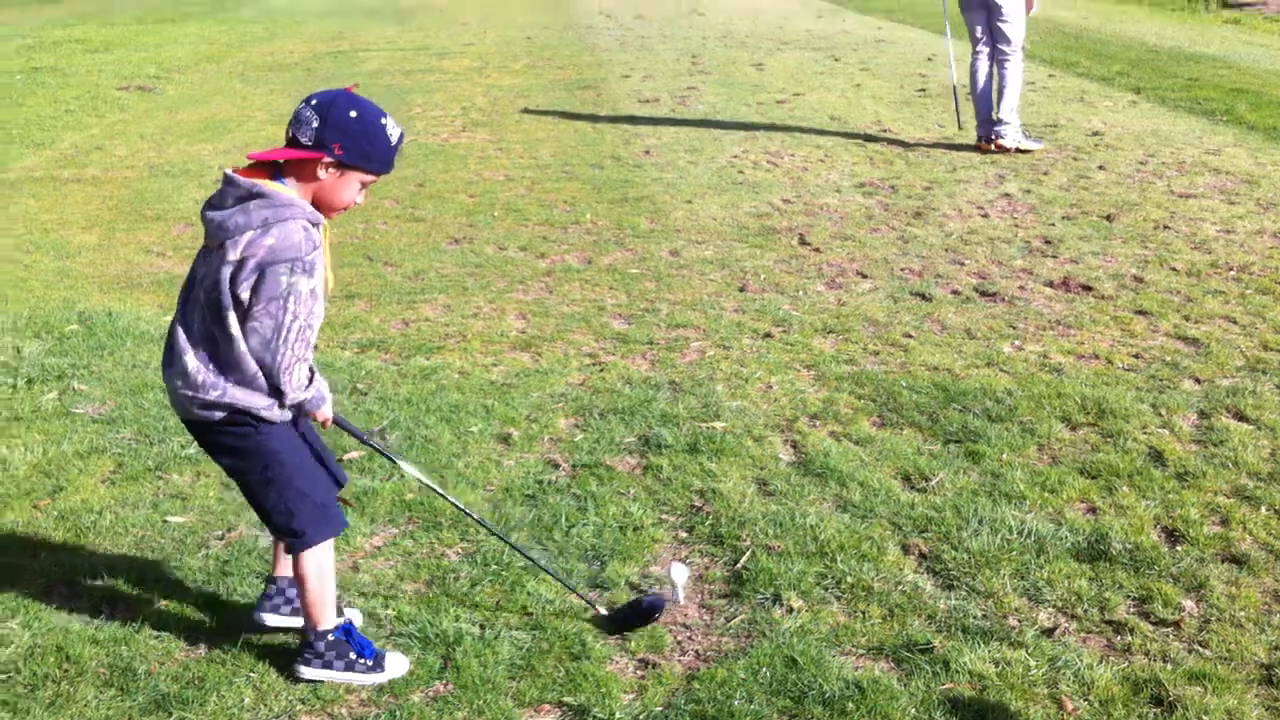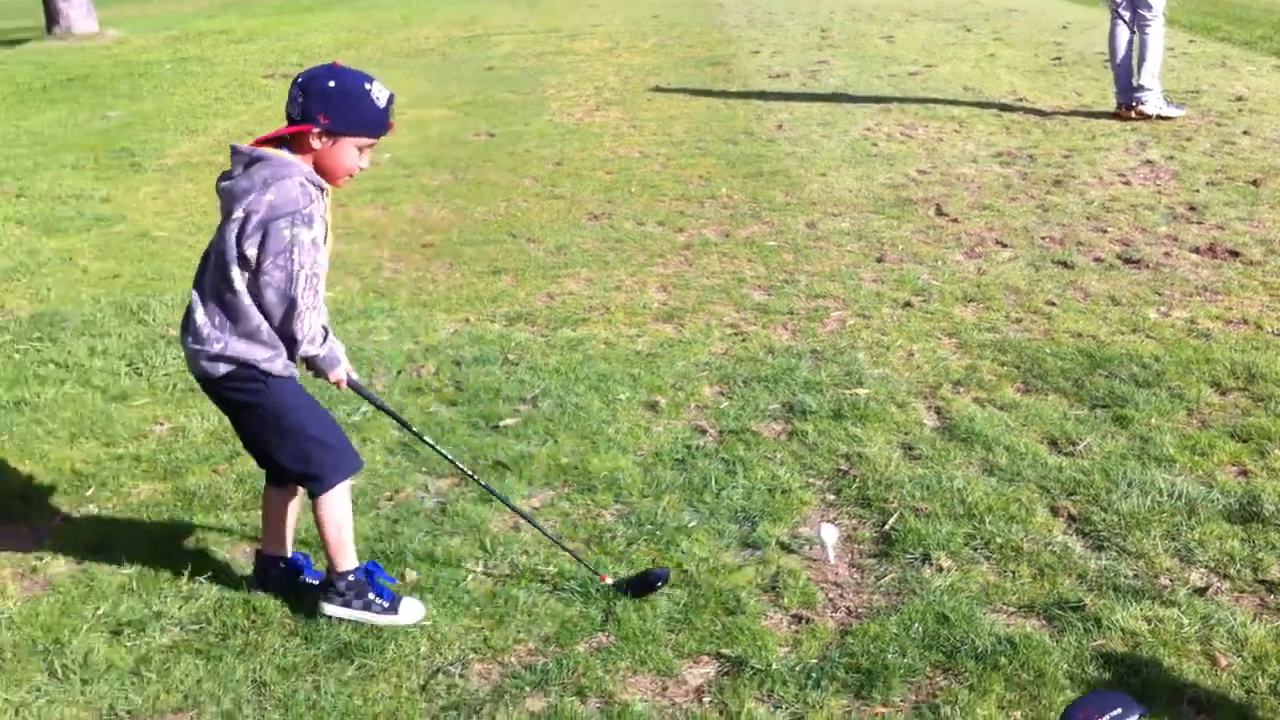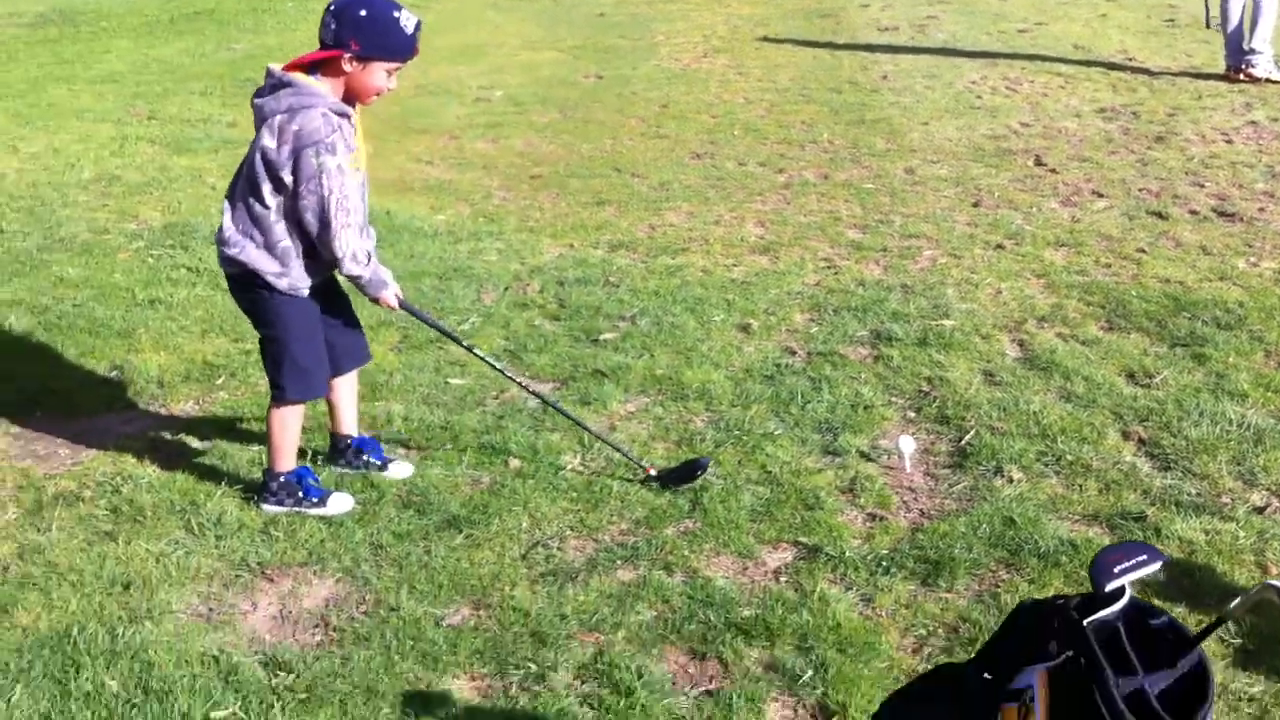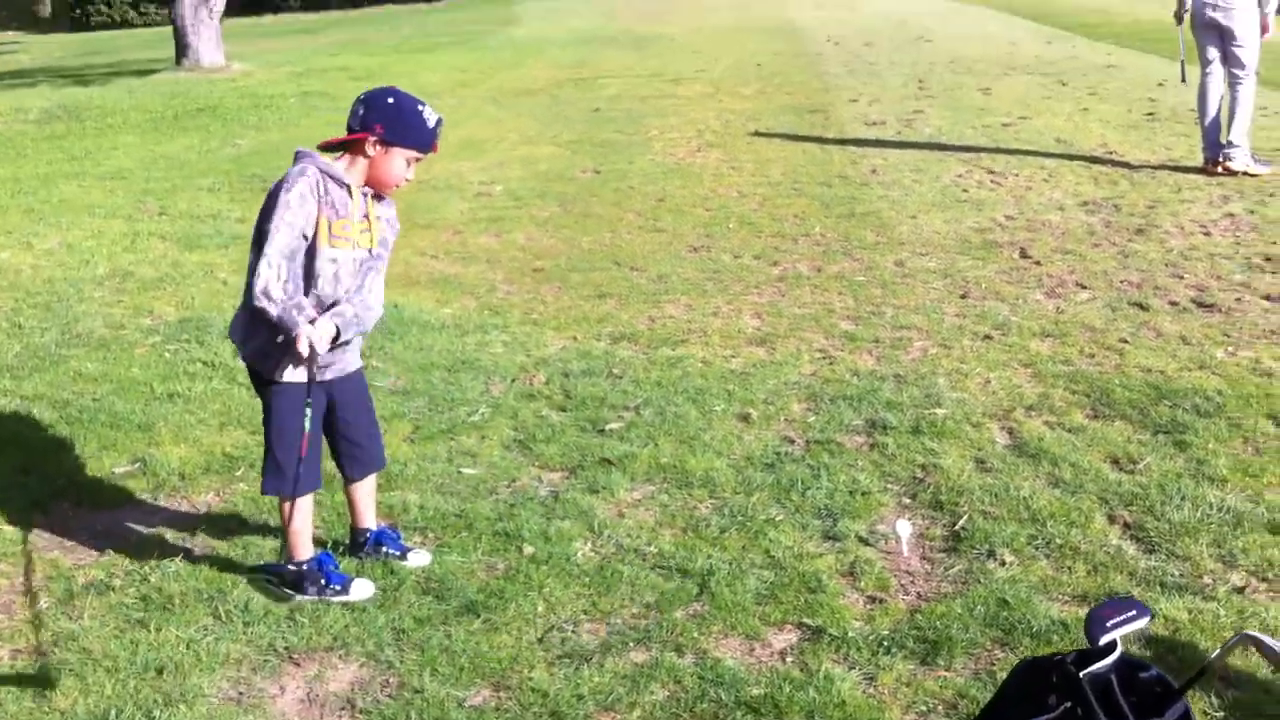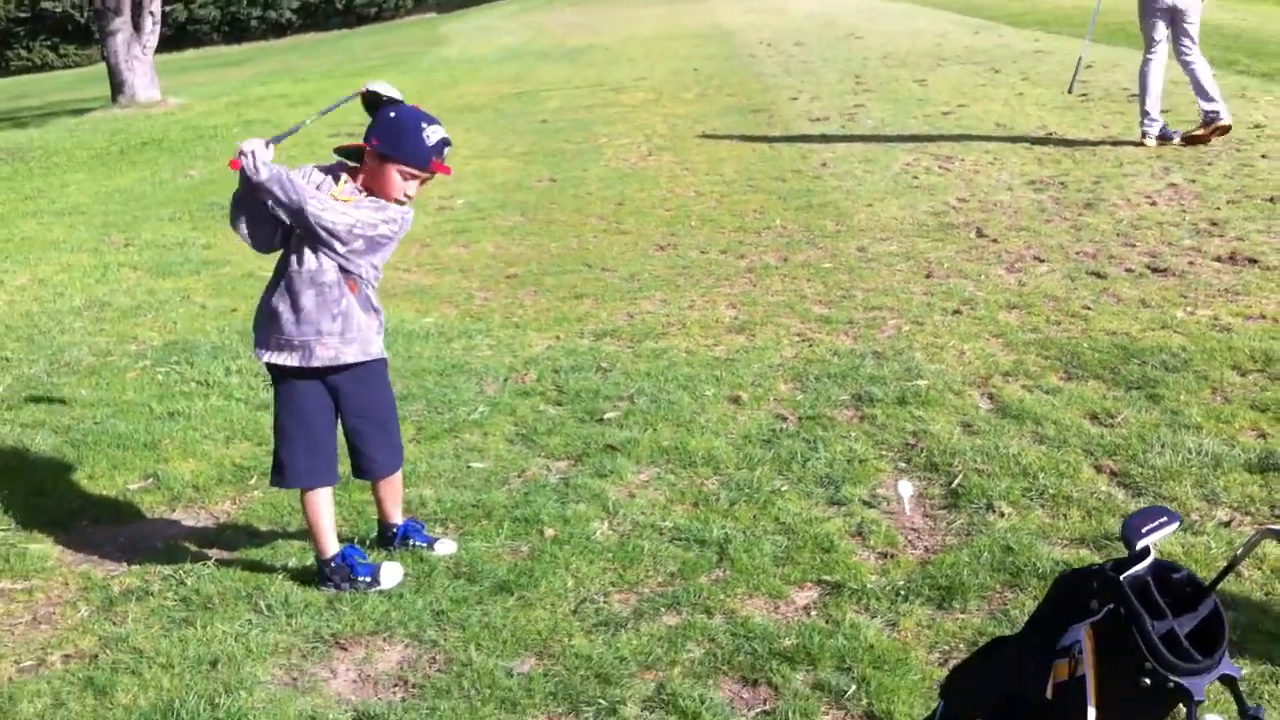
dt=0.5s
person 1, frame 1
left shoulder: (252, 204)
right shoulder: (291, 245)
right elbow: (279, 356)
left wrist: (302, 393)
right wrist: (313, 396)
left hip: (212, 380)
right hip: (233, 400)
left knee: (317, 475)
right knee: (314, 515)
left ankle: (283, 592)
right ankle: (326, 644)
person 1, frame 2
left shoulder: (272, 179)
right shoulder: (296, 202)
right elbow: (294, 304)
left wrist: (319, 349)
right wrist: (328, 356)
left hip: (233, 350)
right hip: (245, 359)
left knee: (290, 462)
right knee: (331, 462)
left ankle: (277, 564)
right ankle: (348, 582)
person 1, frame 3
left shoulder: (327, 101)
right shoulder: (318, 128)
left elbow: (344, 203)
right elbow: (333, 221)
left wrist: (366, 263)
right wrist: (374, 277)
left hip: (298, 258)
right hip: (273, 264)
left knee: (341, 349)
right knee: (300, 374)
left ankle: (348, 443)
right ankle: (282, 483)
person 1, frame 4
left shoulder: (381, 209)
right shoulder: (305, 185)
left elbow: (367, 286)
right elbow: (271, 273)
left wrist: (333, 327)
right wrist: (299, 325)
left hip: (336, 353)
right hip: (281, 354)
left knee: (361, 449)
right knee: (298, 464)
left ankle: (368, 535)
right ankle: (303, 568)
person 1, frame 5
left shoulder: (394, 216)
right shoulder: (315, 179)
left elbow: (318, 215)
right elbow: (260, 235)
left wrist: (263, 167)
right wrist: (255, 175)
left hip: (357, 350)
right hip: (293, 348)
left knee: (383, 450)
right knee: (311, 461)
left ankle: (394, 527)
right ankle: (333, 562)
